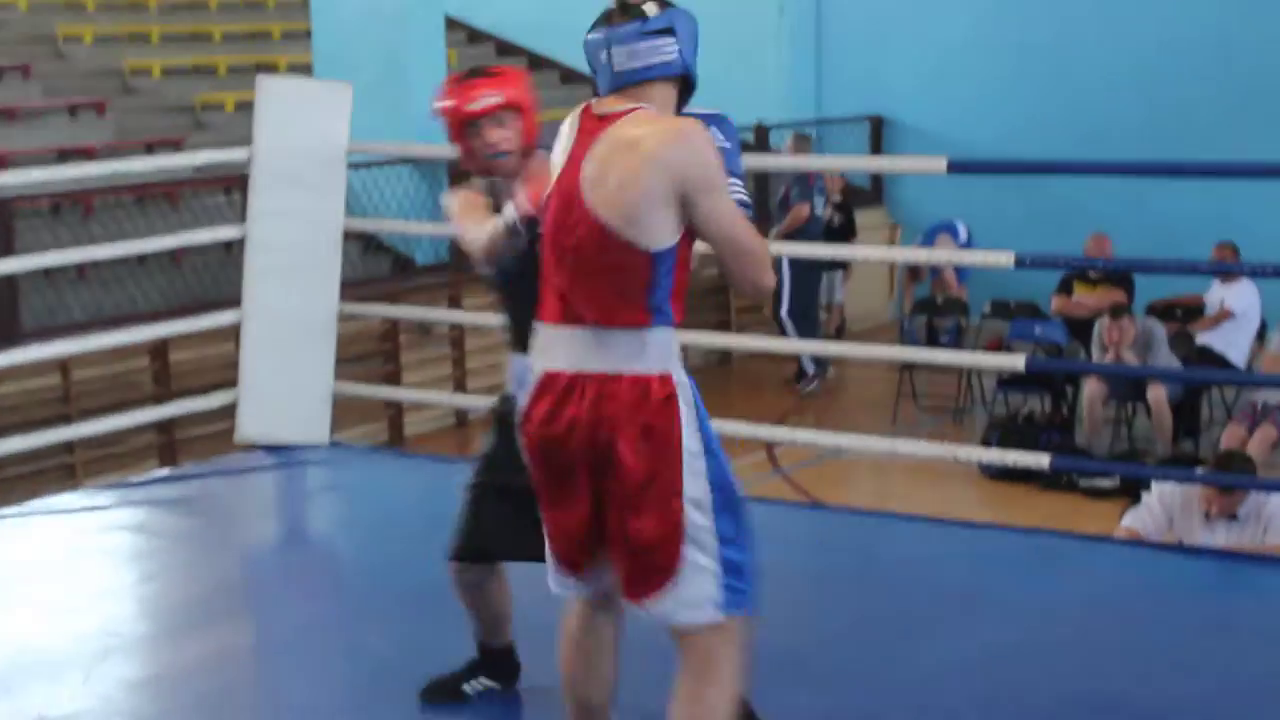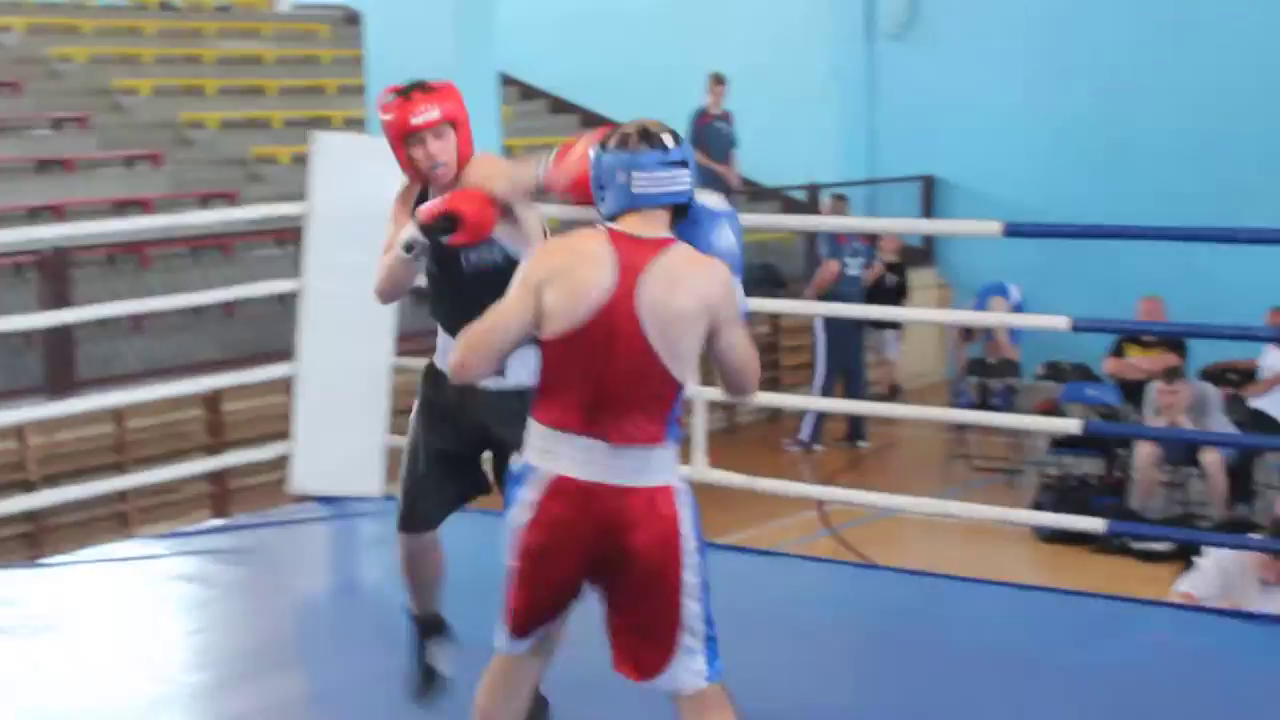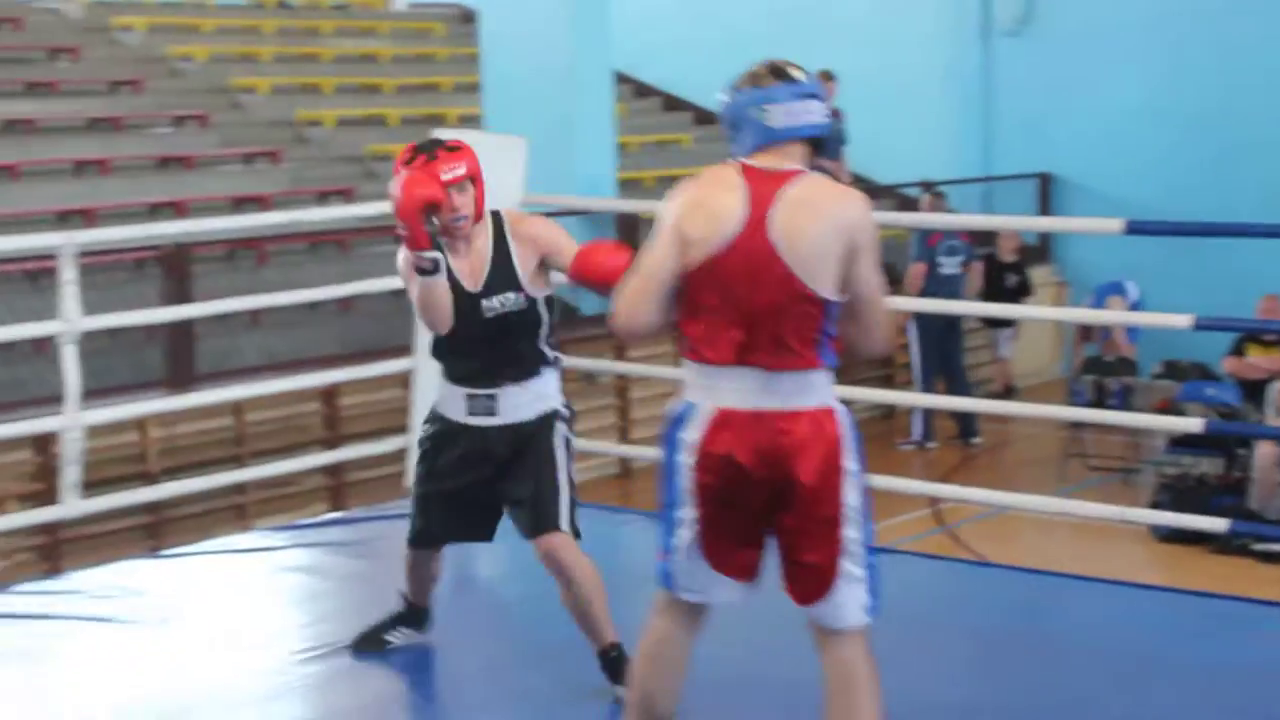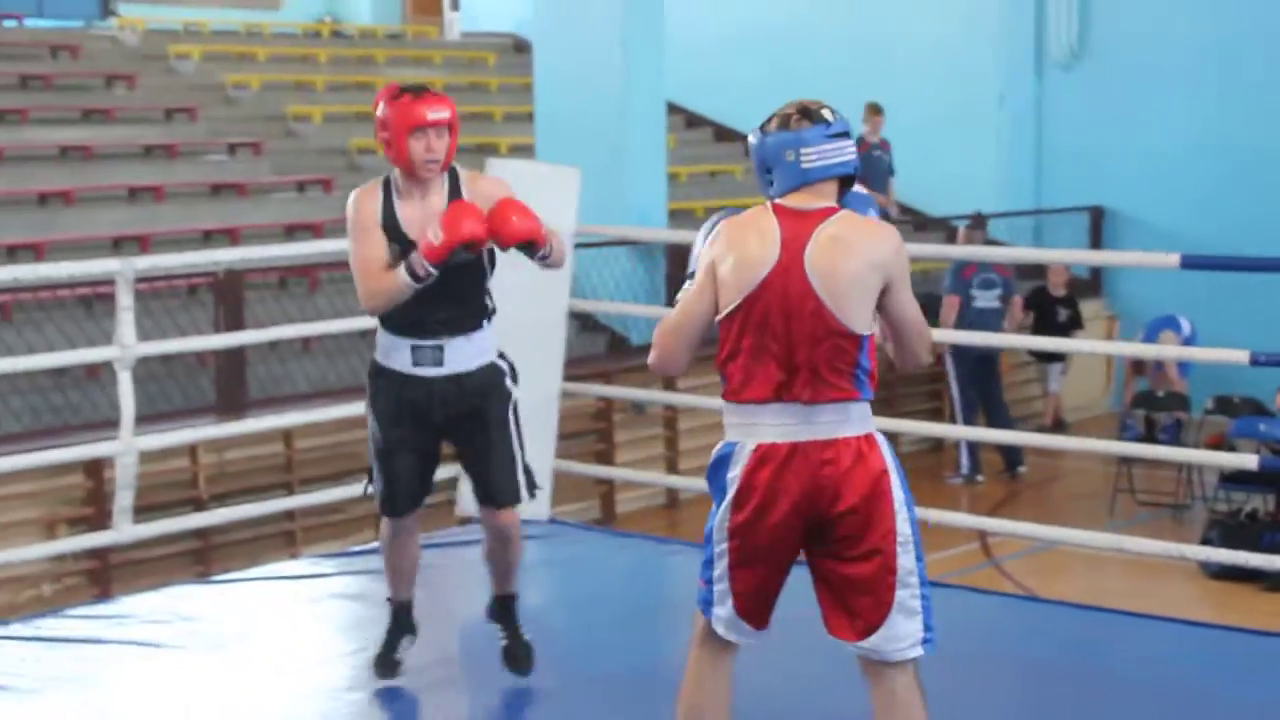
dt=0.3s
person 1, frame 1
left shoulder: (576, 129)
right shoulder: (682, 141)
right elbow: (756, 280)
right wrist: (719, 196)
left hip: (554, 393)
right hip: (642, 397)
left knee: (597, 596)
right knee: (714, 631)
person 1, frame 2
left shoulder: (559, 256)
right shoulder: (706, 277)
left elbow: (463, 367)
right elbow: (745, 385)
left wrist: (539, 317)
left hip: (554, 490)
right hip: (648, 502)
left knee: (523, 649)
person 1, frame 3
left shoulder: (693, 197)
right shoulder: (844, 206)
left elbow: (632, 319)
right elbow: (875, 340)
left hip: (713, 425)
right hip: (807, 428)
left knee: (680, 607)
right knee: (842, 632)
person 1, frame 4
left shoulder: (730, 236)
right shoulder: (877, 241)
left elbow: (666, 359)
right elbow: (916, 356)
left wrist: (699, 275)
left hip: (755, 461)
right hip: (852, 459)
left knee: (715, 639)
right knee: (890, 664)
person 2, frame 1
right shoulder: (467, 200)
right elbow: (487, 251)
right wrist: (526, 215)
right hip: (530, 397)
right knee: (472, 556)
right ankle: (497, 660)
person 2, frame 2
left shoulder: (491, 174)
right shoulder: (413, 199)
right elbow: (386, 291)
right wrist: (418, 235)
left hip: (531, 383)
right hip: (455, 379)
right knee: (416, 527)
right ankle: (429, 629)
person 2, frame 3
left shoulder: (524, 231)
right shoulder: (413, 250)
left elbow: (600, 273)
right elbow: (438, 321)
left wrist: (608, 269)
right wrist: (426, 248)
left hip: (533, 418)
right hip: (459, 420)
left knee: (554, 543)
right knee: (426, 541)
left ankle: (616, 664)
right ankle: (412, 614)
person 2, frame 4
left shoulder: (480, 190)
right shoulder: (367, 203)
left elbow: (555, 258)
right elbow: (373, 297)
left wrist: (534, 240)
right wrist: (429, 257)
left hip: (476, 370)
right hip: (401, 376)
left knee: (502, 513)
right knee: (400, 511)
left ankle: (506, 611)
right ankle: (400, 622)
person 3, frame 1
left shoulder: (798, 177)
right shoulder: (815, 177)
left elbow: (801, 211)
left wrist: (778, 231)
left knee: (786, 312)
right knee: (808, 313)
left ankle: (815, 366)
right ankle: (806, 372)
person 3, frame 2
left shoulder: (829, 236)
right shoulder: (860, 240)
left elbow: (831, 268)
right elbow: (871, 270)
left wrist: (811, 291)
left hip: (831, 313)
left knee: (823, 374)
right knee: (854, 373)
left ankle: (808, 436)
right ankle: (857, 433)
person 3, frame 3
left shoulder: (924, 235)
right shoulder: (961, 236)
left elbow: (916, 272)
right elbow: (975, 270)
left hip: (926, 313)
right hip: (953, 313)
left knee: (923, 374)
right knee: (955, 371)
left ankle: (921, 435)
right ankle: (969, 430)
person 3, frame 4
left shoulder: (959, 268)
right shoulder: (1001, 269)
left elbow: (951, 304)
right elbow: (1016, 305)
right wrist: (1005, 330)
left hip: (962, 347)
right hip: (990, 347)
left knee: (965, 407)
right knee: (995, 403)
left ankle: (969, 469)
right ankle: (1015, 461)
